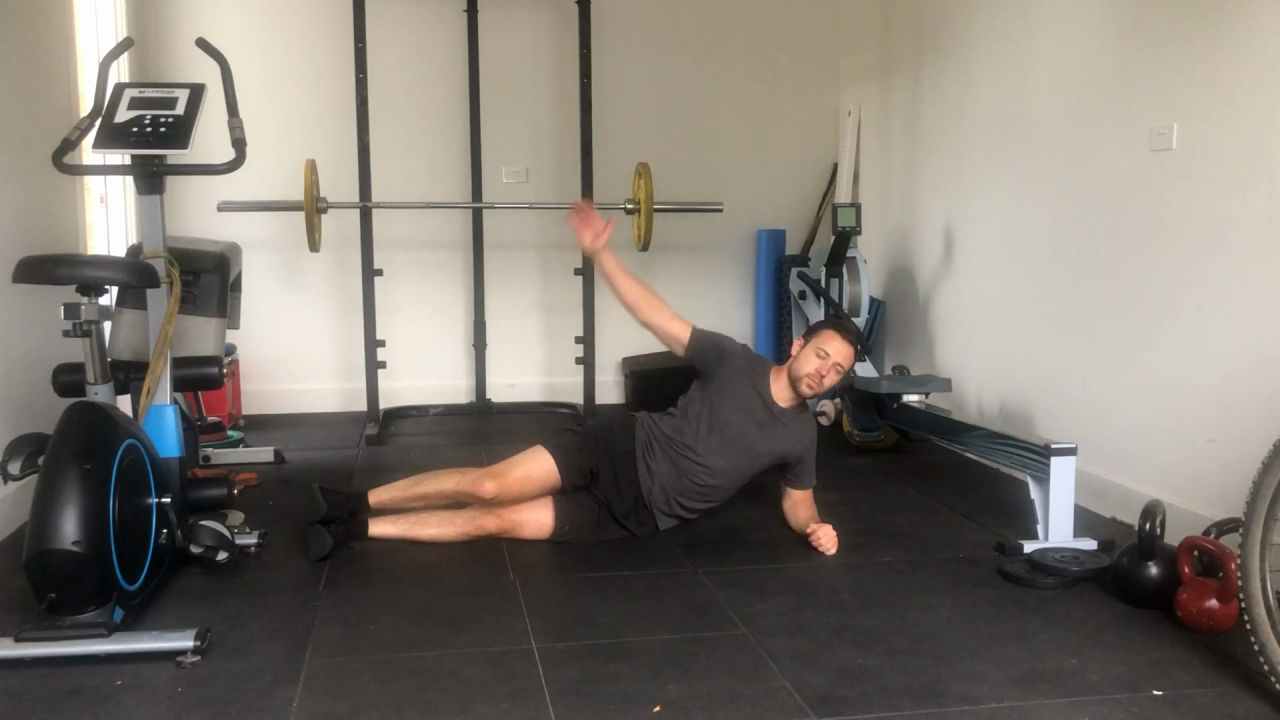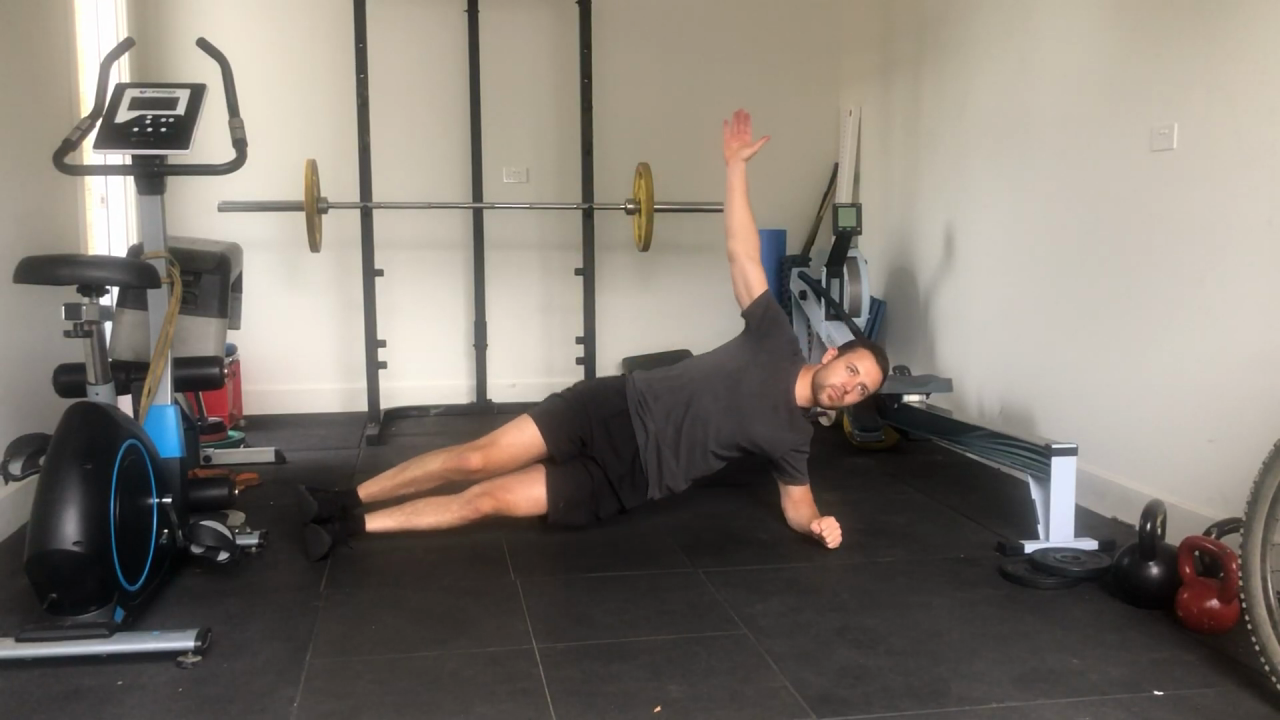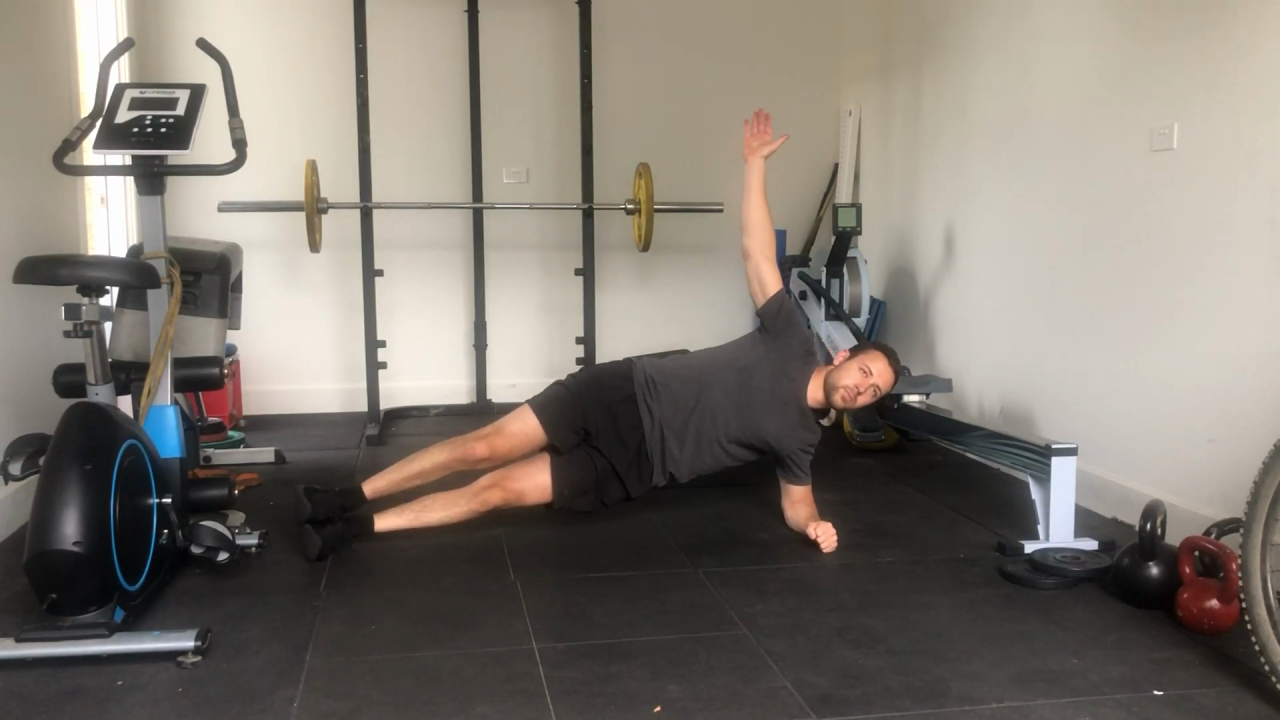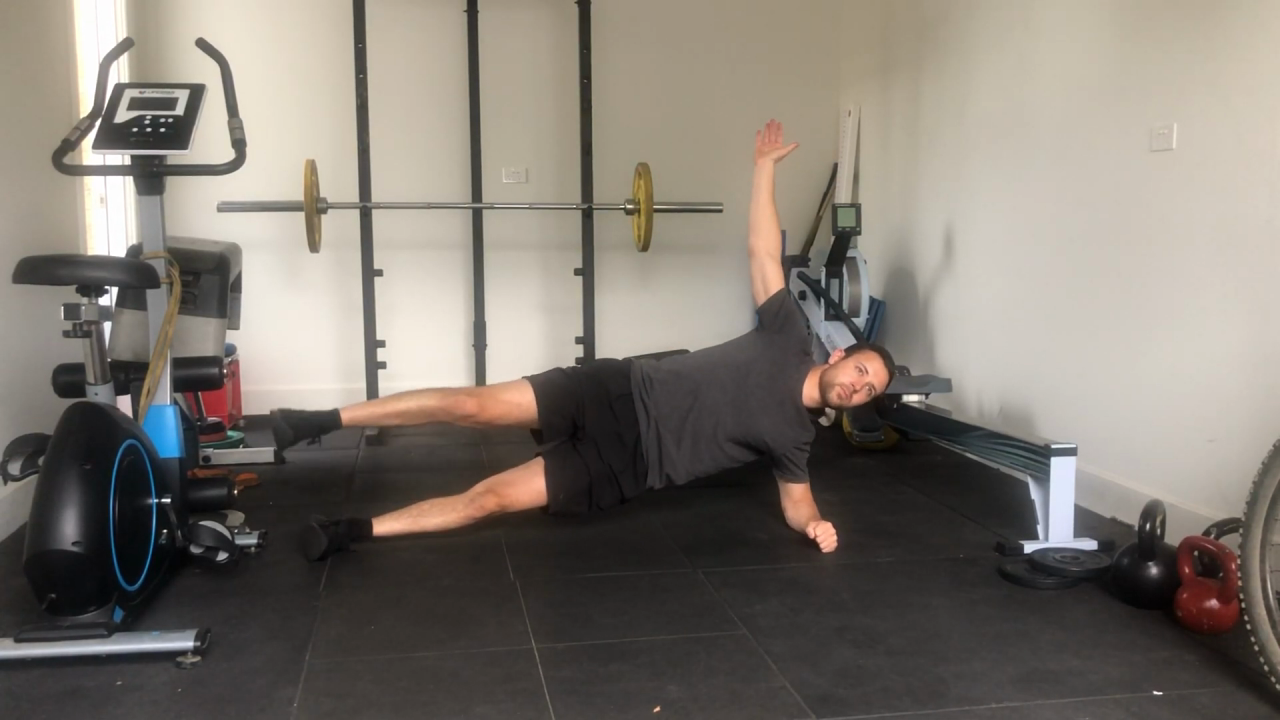
dt=0.7s
person 1, frame 1
left shoulder: (800, 437)
right shoulder: (736, 363)
left elbow: (797, 501)
right elbow: (655, 316)
left wrist: (815, 528)
right wrist: (601, 253)
left hip: (643, 513)
right hip: (625, 450)
left knee: (496, 521)
right knee: (493, 485)
left ankle: (362, 532)
right ankle: (356, 505)
person 1, frame 2
left shoulder: (794, 434)
right shoulder: (775, 343)
left elbow: (795, 501)
right elbow: (742, 253)
left wrist: (818, 525)
right wrist: (735, 163)
left hip: (629, 476)
right hip: (614, 409)
left knee: (488, 499)
right knee: (478, 459)
left ankle: (352, 527)
right ankle: (349, 502)
person 1, frame 3
left shoulder: (800, 434)
right shoulder: (792, 340)
left elbow: (796, 498)
right elbow: (757, 252)
left wrist: (816, 525)
right wrist: (754, 162)
left hip: (632, 461)
right hip: (622, 394)
left knee: (497, 490)
right knee: (487, 447)
left ankle: (358, 526)
right ankle: (350, 500)
person 1, frame 4
left shoulder: (795, 434)
right shoulder: (789, 338)
left elbow: (796, 500)
right elbow: (764, 250)
left wrist: (816, 525)
right wrist: (766, 164)
left hip: (626, 462)
right hip: (620, 393)
left knee: (490, 496)
right knee: (474, 405)
left ankle: (352, 530)
right ankle: (324, 422)
